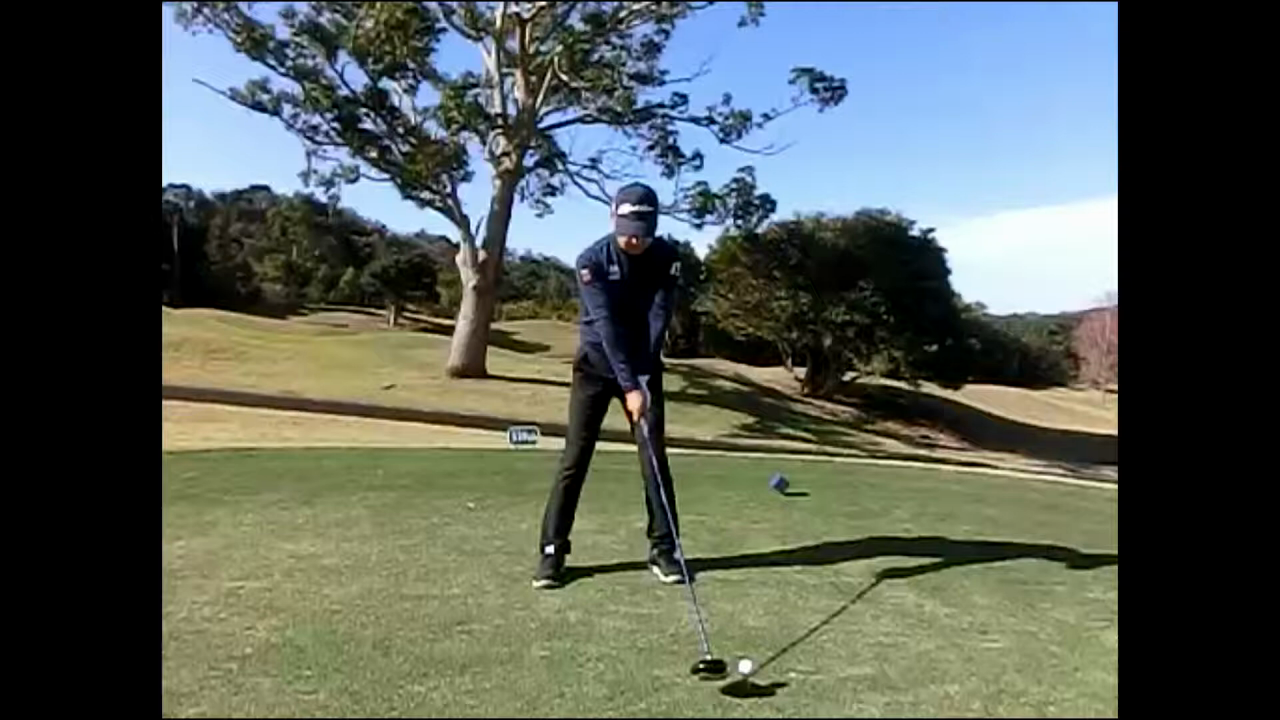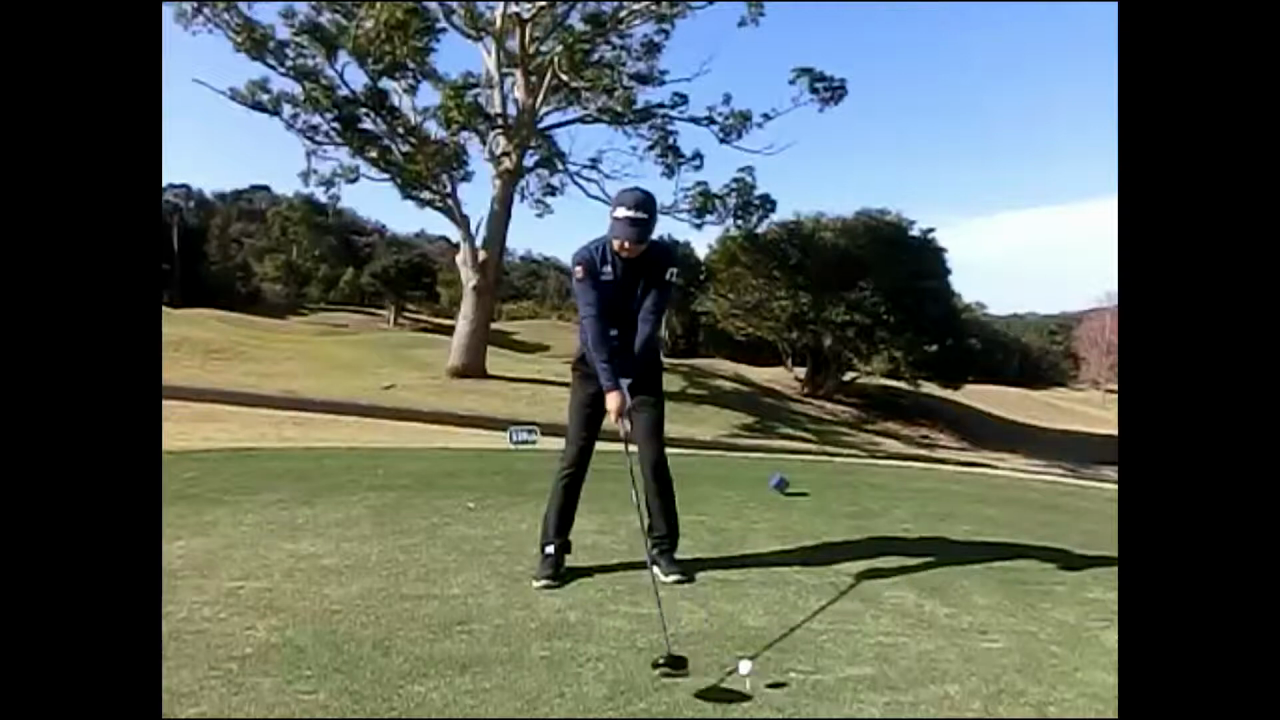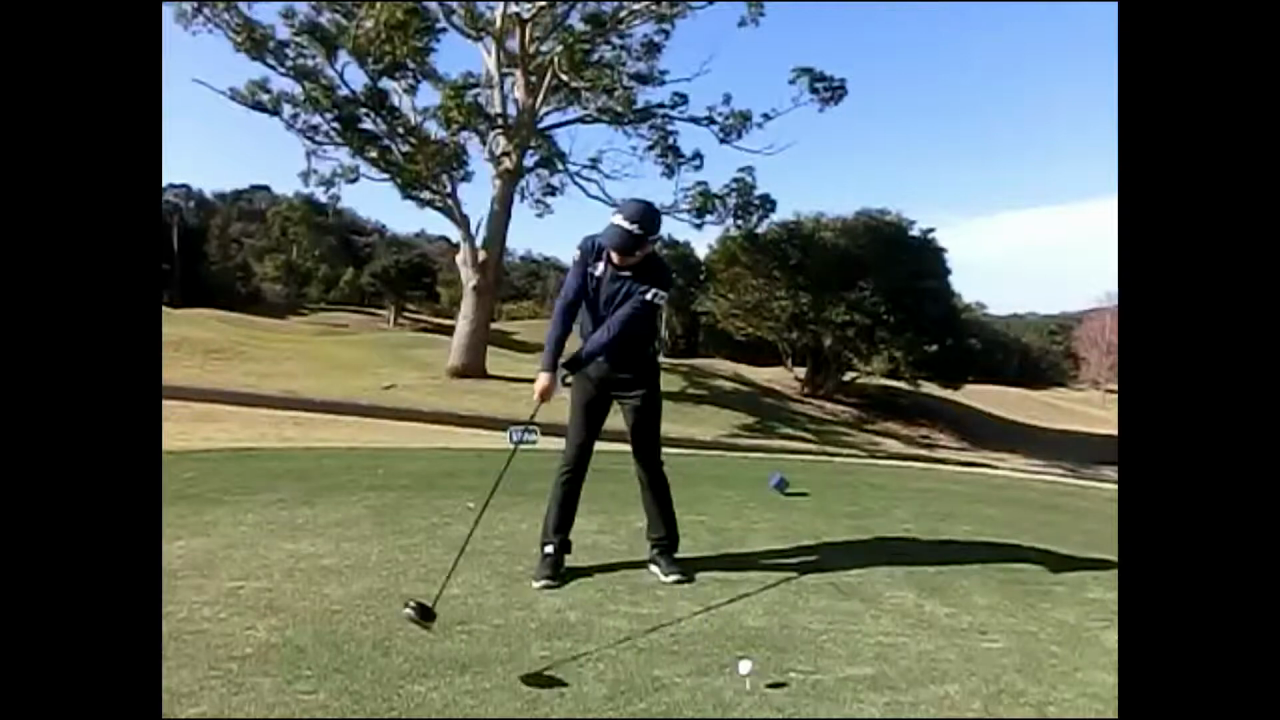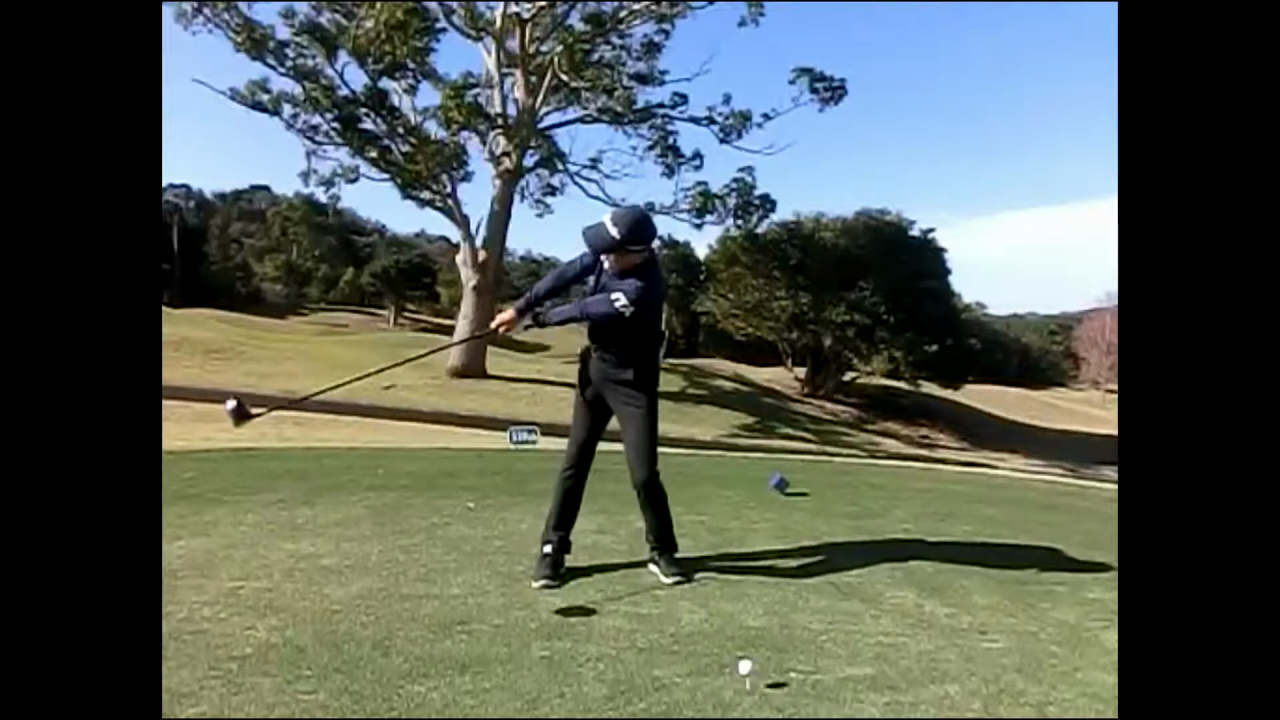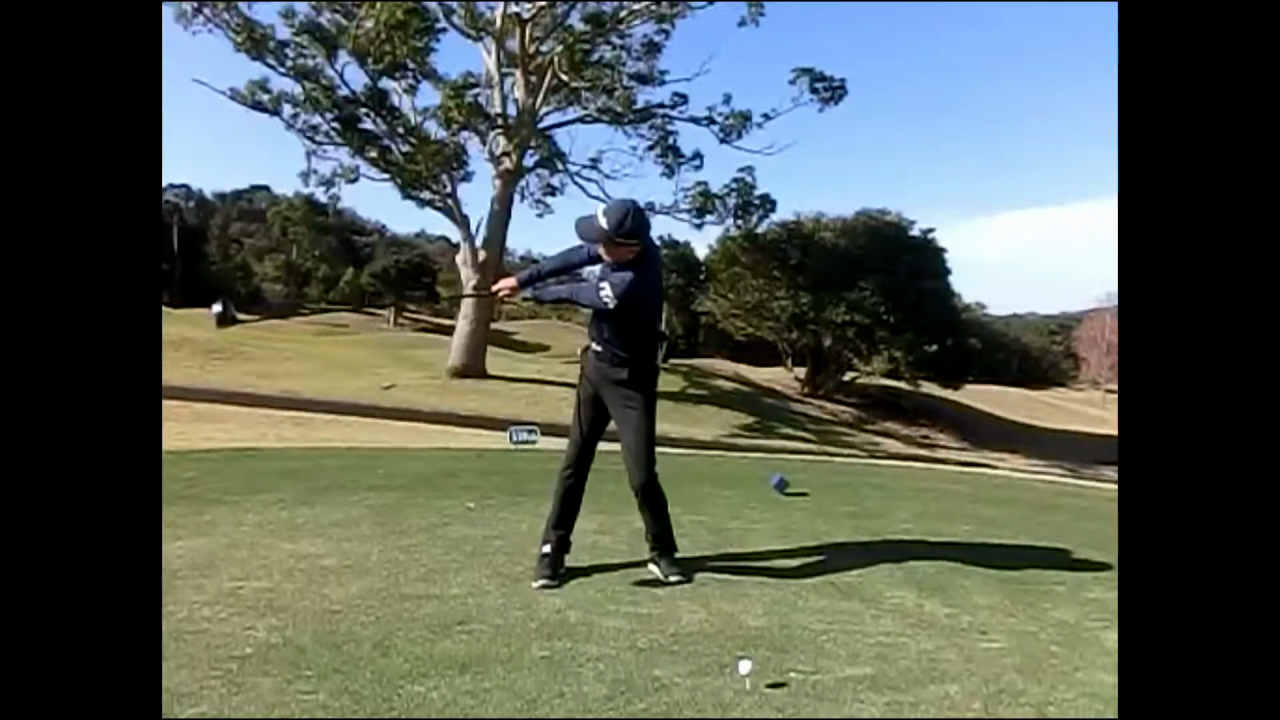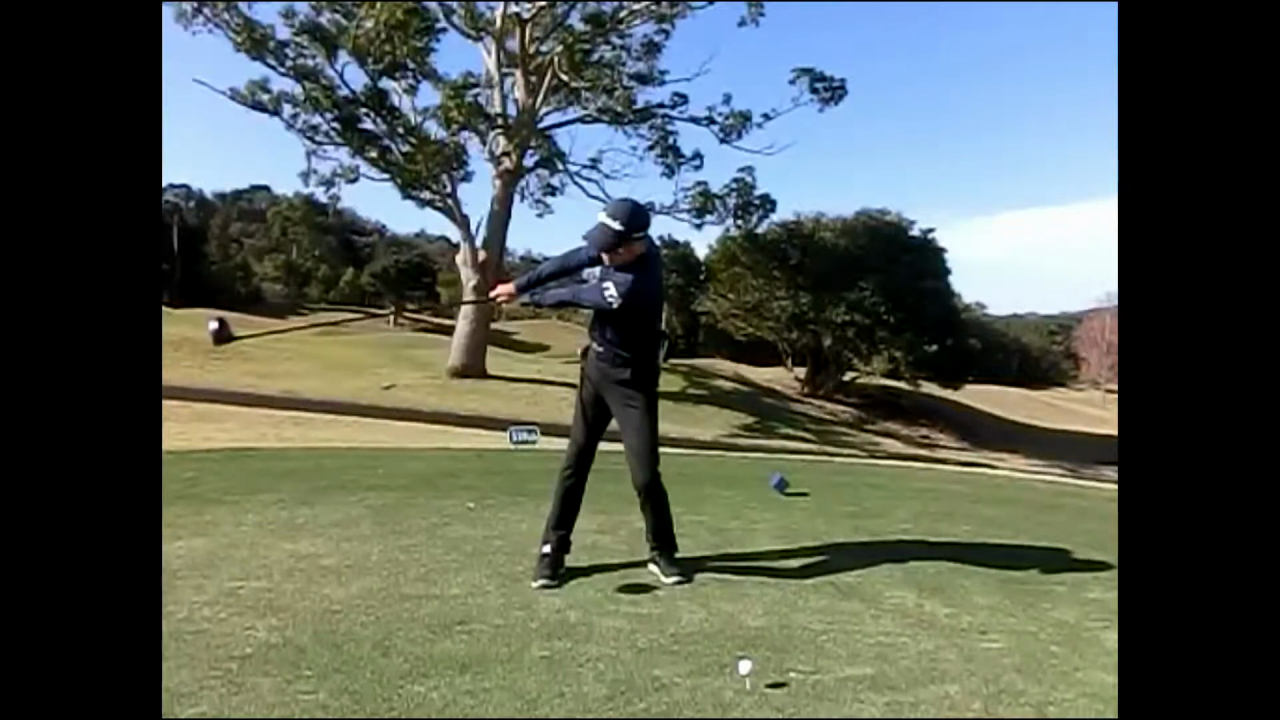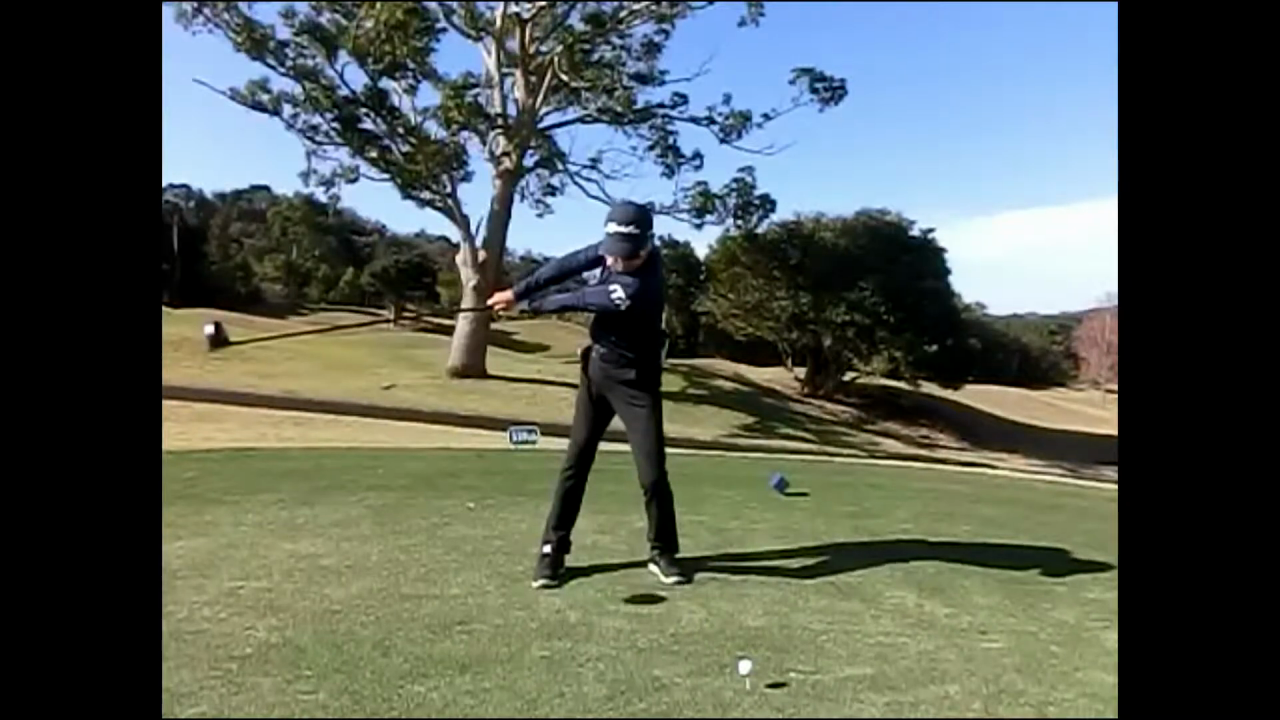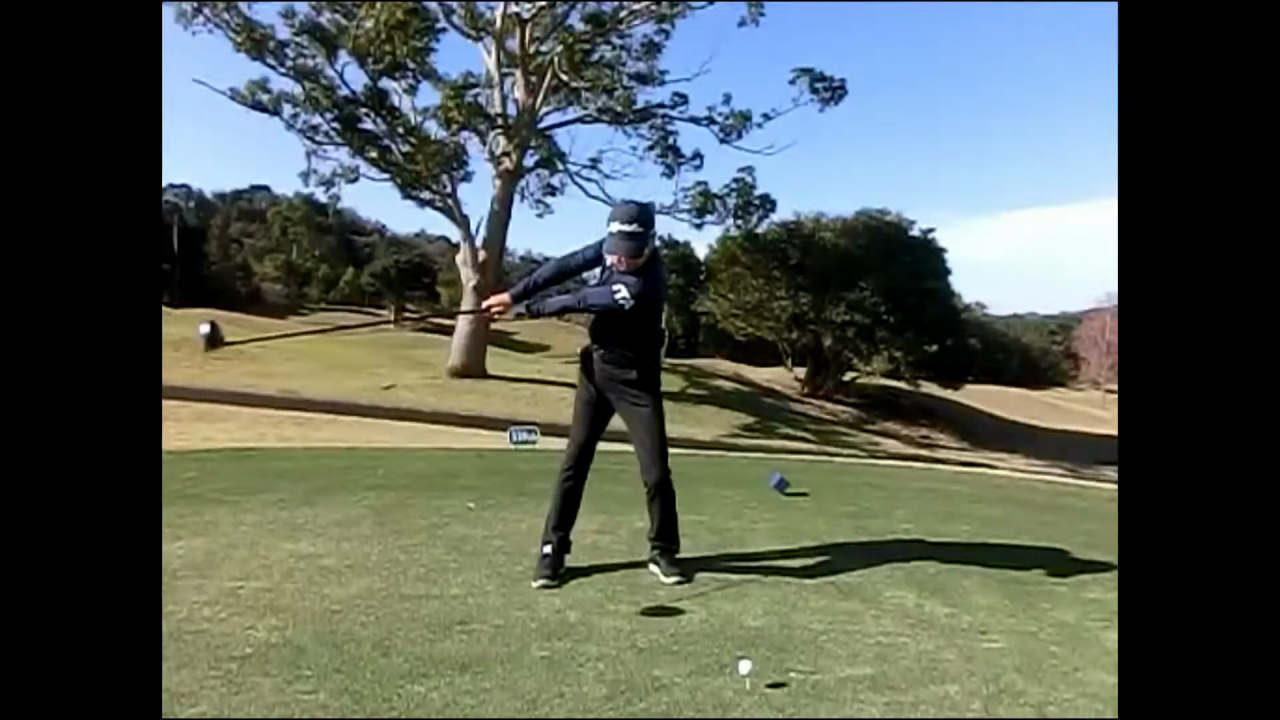
dt=0.4s
person 1, frame 1
left shoulder: (666, 258)
right shoulder: (591, 261)
left elbow: (658, 319)
right elbow: (606, 325)
left wrist: (642, 379)
right wrist: (628, 385)
left hip: (644, 367)
right hip: (595, 365)
left knee: (655, 460)
right knee: (575, 458)
left ankle: (662, 549)
right ankle: (552, 549)
person 1, frame 2
left shoulder: (663, 261)
right shoulder: (587, 259)
left elbow: (648, 323)
right elbow: (594, 325)
left wrist: (626, 382)
right wrist: (607, 385)
left hip: (642, 369)
right hip: (593, 367)
left knee: (653, 460)
right knee: (574, 459)
left ankle: (662, 549)
right ankle: (552, 550)
person 1, frame 3
left shoulder: (656, 278)
right shoulder: (592, 249)
left elbow: (615, 328)
right elbow: (566, 307)
left wrist: (565, 368)
right wrist: (549, 366)
left hip: (636, 373)
right hip: (591, 367)
left knee: (648, 465)
right knee: (572, 460)
left ankle: (662, 550)
right ankle: (552, 549)
person 1, frame 4
left shoulder: (641, 290)
right shoulder: (618, 250)
left elbow: (582, 311)
right elbow: (570, 272)
left wrist: (535, 318)
right wrist: (521, 306)
left hip: (633, 378)
right hip: (596, 365)
left knee: (644, 473)
right knee: (574, 461)
left ankle: (662, 551)
right ankle: (553, 549)
person 1, frame 5
left shoulder: (630, 285)
right shoulder: (632, 244)
left elbow: (575, 293)
right elbow: (575, 257)
left wrist: (533, 291)
right wrist: (523, 278)
left hip: (630, 378)
right hip: (596, 364)
left knee: (641, 475)
right knee: (574, 461)
left ankle: (662, 552)
right ankle: (553, 548)
person 1, frame 6
left shoulder: (634, 285)
right shoulder: (626, 246)
left elbow: (575, 296)
right elbow: (573, 261)
left wrist: (532, 297)
right wrist: (519, 284)
left hip: (632, 378)
right hip: (597, 365)
left knee: (645, 475)
right knee: (575, 461)
left ankle: (662, 553)
right ankle: (553, 549)
person 1, frame 7
left shoulder: (638, 288)
right shoulder: (617, 246)
left elbow: (577, 300)
right elbow: (569, 264)
left wrist: (531, 304)
right wrist: (517, 291)
left hip: (634, 378)
right hip: (597, 367)
left knee: (653, 474)
right knee: (575, 462)
left ankle: (663, 552)
right ankle: (553, 549)
person 1, frame 8
left shoulder: (642, 287)
right shoulder: (613, 246)
left elbow: (578, 302)
right elbow: (565, 266)
left wrist: (529, 308)
right wrist: (513, 294)
left hip: (635, 378)
right hip: (597, 367)
left knee: (656, 473)
right knee: (574, 462)
left ankle: (663, 553)
right ankle: (553, 549)
